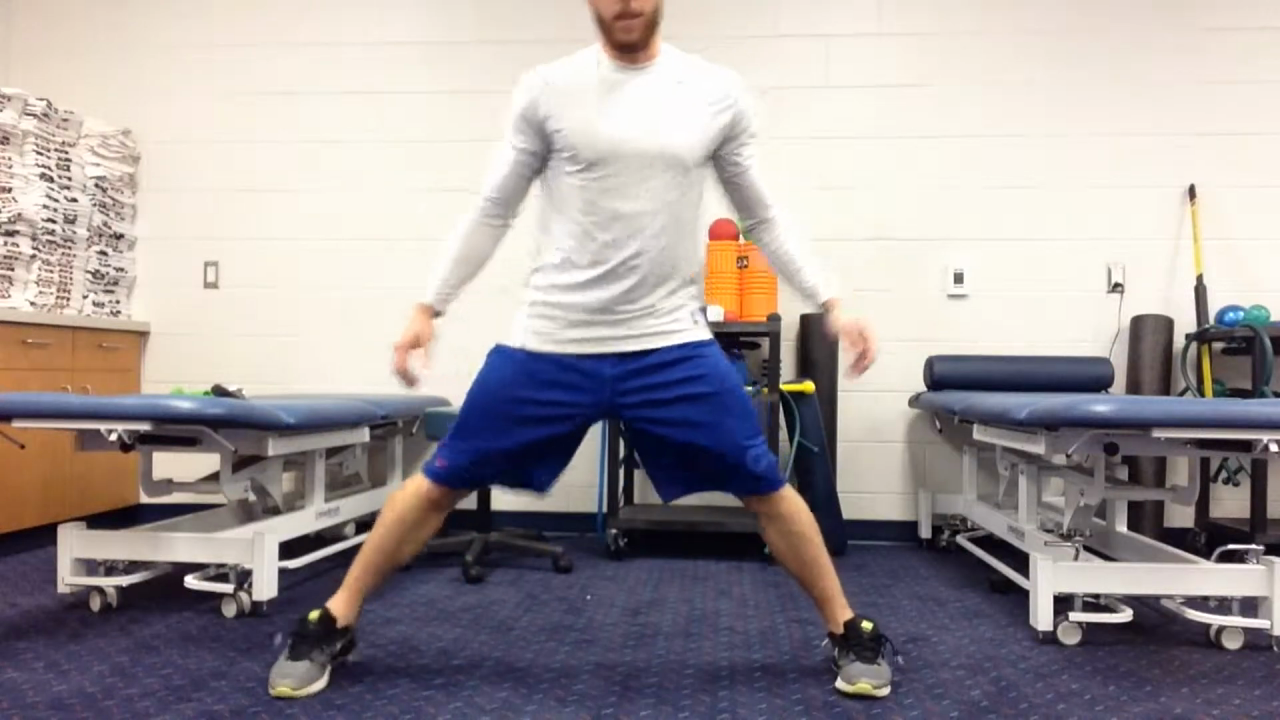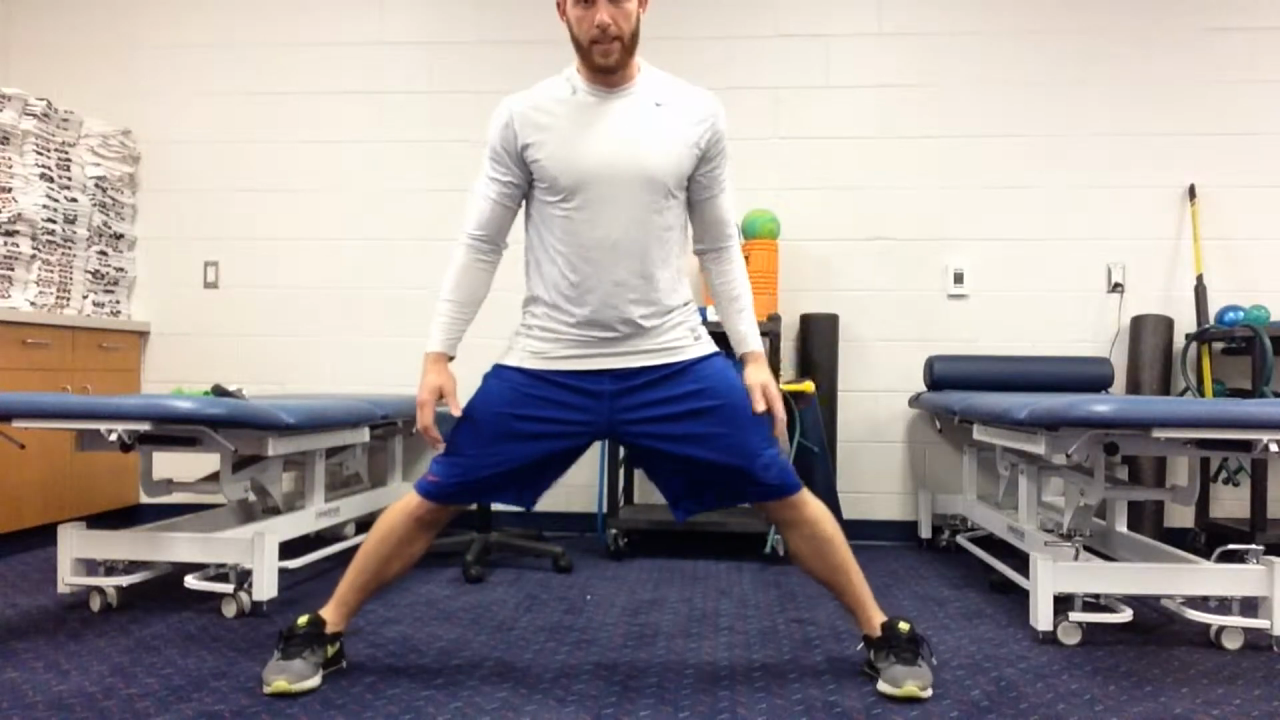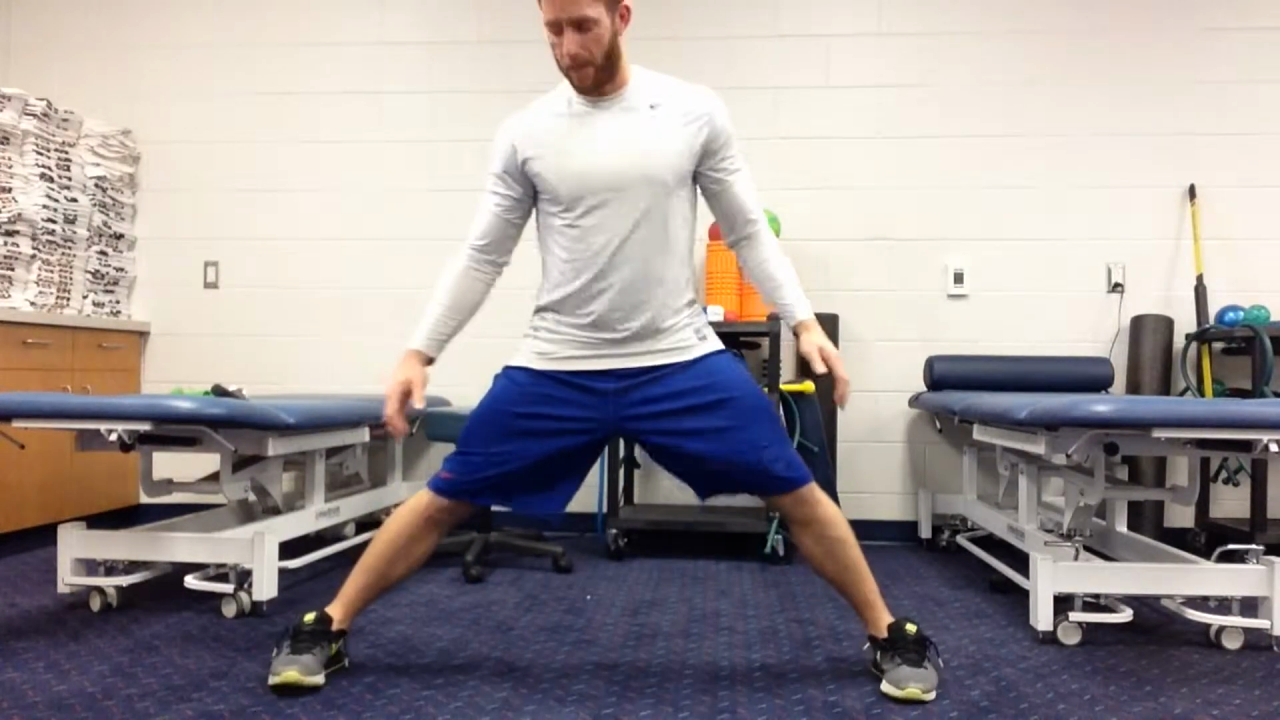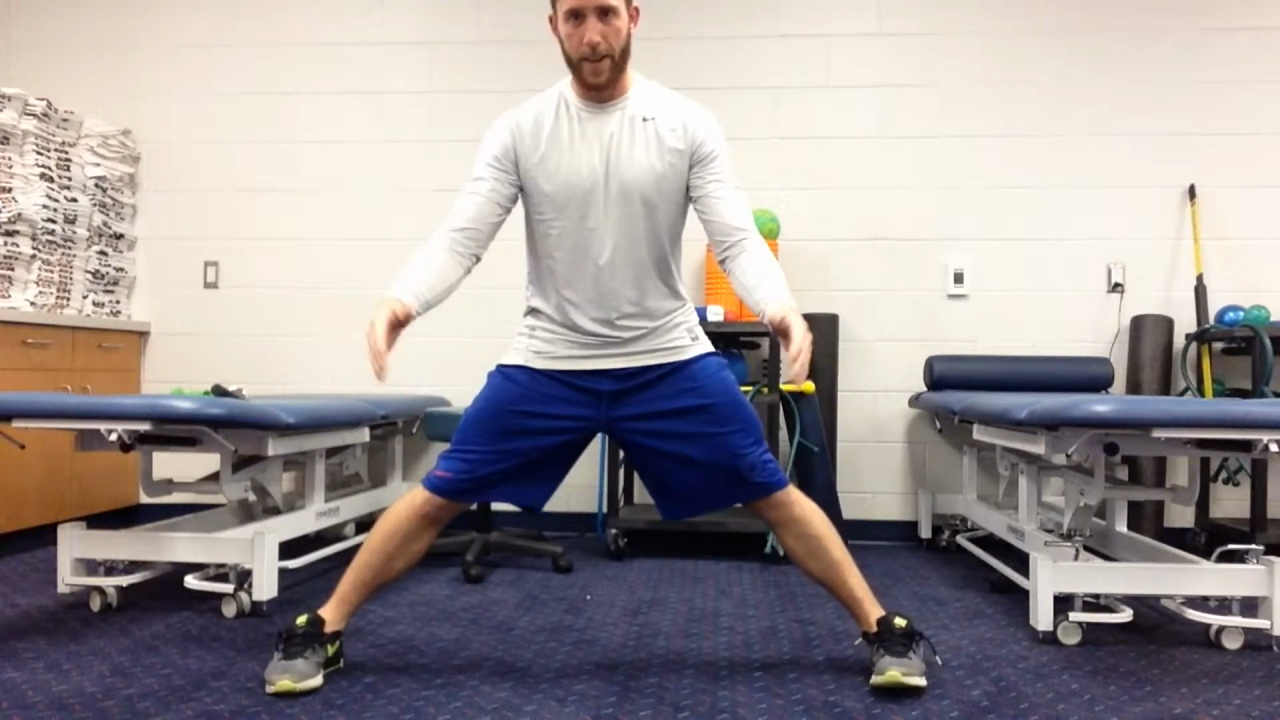
dt=1s
person 1, frame 1
left shoulder: (717, 93)
right shoulder: (547, 90)
left elbow: (760, 218)
right elbow: (494, 210)
left wrist: (830, 304)
right wrist: (431, 307)
left hip: (670, 345)
right hip: (549, 346)
left knee: (766, 486)
right knee: (443, 481)
left ankle: (850, 633)
right ankle: (330, 623)
person 1, frame 2
left shoulder: (696, 113)
right shoulder: (523, 117)
left elbow: (718, 247)
right elbow: (481, 245)
left wrist: (753, 355)
right wrist: (438, 354)
left hip: (675, 362)
right hip: (547, 368)
left knee: (783, 495)
right knee: (434, 500)
left ankle: (884, 637)
right ankle: (321, 632)
person 1, frame 3
left shoulder: (695, 111)
right shoulder: (526, 132)
left elbow: (748, 231)
right elbow: (483, 256)
left wrist: (804, 321)
right wrist: (420, 352)
left hip: (679, 361)
right hip: (556, 369)
left knee: (795, 492)
right knee: (446, 499)
left ankle: (891, 637)
right ankle: (326, 629)
person 1, frame 4
left shoulder: (688, 126)
right shoulder: (520, 131)
left elbow: (737, 241)
right elbow: (461, 239)
left wrist: (781, 310)
right wrist: (403, 301)
left hip: (669, 363)
right hip: (548, 367)
left knee: (771, 495)
right knee: (440, 496)
left ankle: (883, 630)
right ankle: (321, 630)
